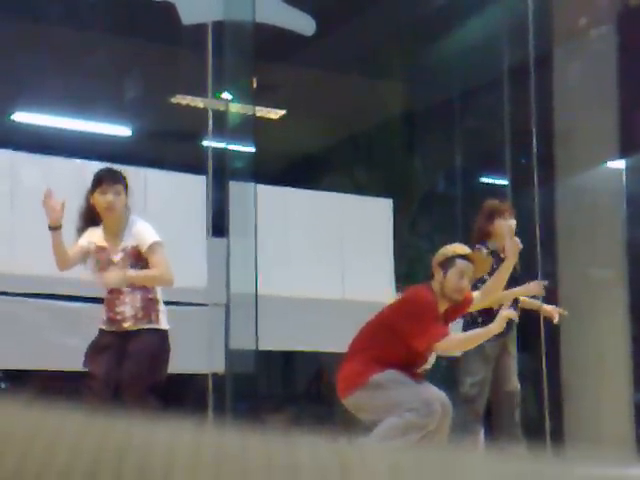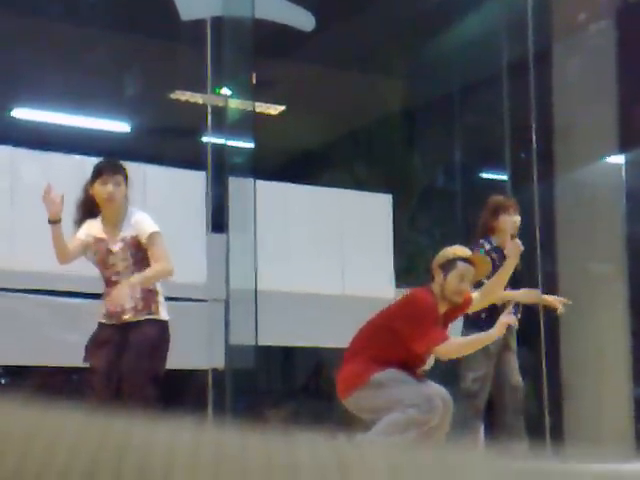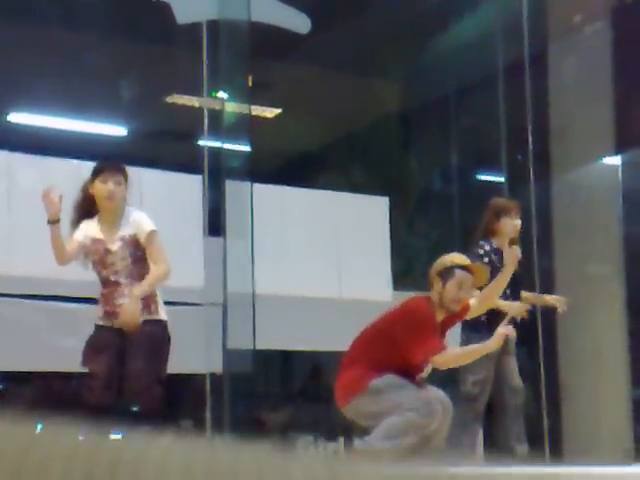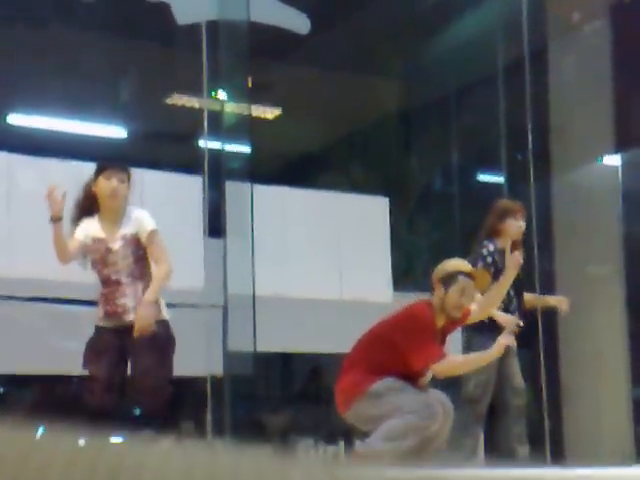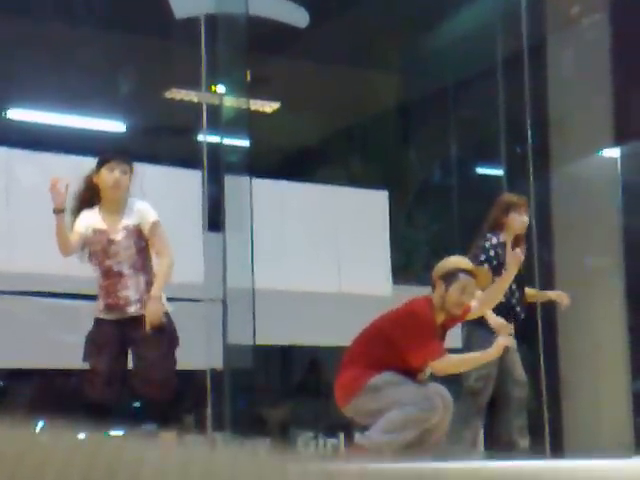
dt=0.1s
person 1, frame 1
left shoulder: (506, 256)
right shoulder: (480, 254)
left wrist: (541, 307)
left hip: (505, 336)
left knee: (509, 397)
right knee: (474, 400)
person 1, frame 2
left shoulder: (509, 252)
right shoulder: (483, 250)
left wrist: (545, 298)
right wrist: (517, 294)
left hip: (505, 332)
right hip: (482, 332)
left knee: (513, 392)
right knee: (475, 396)
person 1, frame 3
left shoulder: (509, 254)
right shoulder: (483, 251)
left wrist: (544, 299)
right wrist: (503, 305)
right hip: (481, 333)
left knee: (513, 395)
right knee: (475, 398)
left ankle: (513, 456)
person 1, frame 4
left shoulder: (512, 256)
right shoulder: (487, 251)
left wrist: (546, 300)
right wrist: (498, 315)
right hip: (484, 335)
left knee: (515, 396)
right knee: (476, 400)
left ankle: (514, 459)
right ankle: (466, 461)
person 1, frame 5
left shoulder: (513, 249)
right shoulder: (489, 244)
left wrist: (548, 295)
right wrist: (490, 316)
left hip: (504, 331)
right hip: (485, 329)
left knee: (516, 389)
right knee: (477, 392)
left ankle: (512, 451)
right ankle: (464, 454)
person 2, frame 1
left shoulder: (140, 230)
right shoulder: (92, 235)
left elbow: (165, 276)
right elbow: (64, 264)
left wrist: (123, 275)
right wrist: (55, 225)
left hip: (148, 327)
right hip: (112, 328)
left knee: (136, 395)
right knee: (98, 394)
person 2, frame 2
left shoulder: (139, 221)
right shoulder: (90, 227)
left elbow: (165, 266)
right elbow: (64, 258)
left wrist: (131, 283)
right wrist: (55, 219)
left hip: (148, 319)
right hip: (111, 321)
left knee: (136, 385)
right knee: (99, 390)
person 2, frame 3
left shoulder: (138, 220)
right shoulder: (87, 228)
left elbow: (162, 267)
right elbow: (63, 259)
left wrist: (137, 296)
right wrist: (54, 219)
left hip: (145, 317)
right hip: (108, 322)
left knee: (142, 385)
right knee: (97, 391)
person 2, frame 4
left shoulder: (139, 219)
right shoulder: (88, 226)
left elbow: (164, 266)
right elbow: (65, 257)
left wrist: (147, 301)
right wrist: (57, 217)
left hip: (147, 318)
right hip: (108, 323)
left knee: (150, 386)
right knee: (99, 394)
person 2, frame 5
left shoulder: (141, 210)
right shoulder: (88, 218)
left elbow: (164, 257)
right elbow: (67, 251)
left wrist: (155, 297)
right wrist: (60, 209)
left hip: (146, 312)
right hip: (108, 316)
left knee: (157, 380)
right knee: (99, 387)
person 3, frame 1
left shoulder: (448, 300)
right shoulder: (420, 300)
left elbow: (486, 297)
right elbow: (445, 345)
left wrist: (510, 260)
right wrist: (494, 327)
left hip: (387, 375)
right hip: (362, 378)
left knee: (441, 407)
right knee: (425, 409)
person 3, frame 2
left shoulder: (445, 302)
right shoulder: (418, 303)
left elbow: (484, 297)
right elbow: (443, 350)
left wrist: (511, 261)
right wrist: (493, 333)
left hip: (391, 375)
right hip: (361, 378)
left knee: (441, 403)
right knee: (428, 404)
person 3, frame 3
left shoulder: (443, 309)
right shoulder: (417, 312)
left elbow: (481, 304)
right elbow: (441, 359)
left wrist: (508, 268)
right wrist: (491, 344)
left hip: (385, 384)
right hip: (358, 387)
left knee: (440, 408)
right knee: (426, 408)
person 3, frame 4
left shoulder: (444, 314)
right shoulder: (417, 317)
left elbow: (482, 309)
right elbow: (440, 367)
left wrist: (509, 274)
right wrist: (491, 353)
left hip: (386, 388)
right hip: (358, 390)
left knee: (441, 410)
right knee: (427, 410)
person 3, frame 5
left shoulder: (444, 310)
right shoulder: (418, 314)
left elbow: (482, 306)
right elbow: (439, 365)
left wrist: (510, 272)
right wrist: (490, 353)
left hip: (384, 384)
right hip: (357, 386)
left knee: (441, 403)
right knee: (428, 403)
right ankle: (364, 452)
